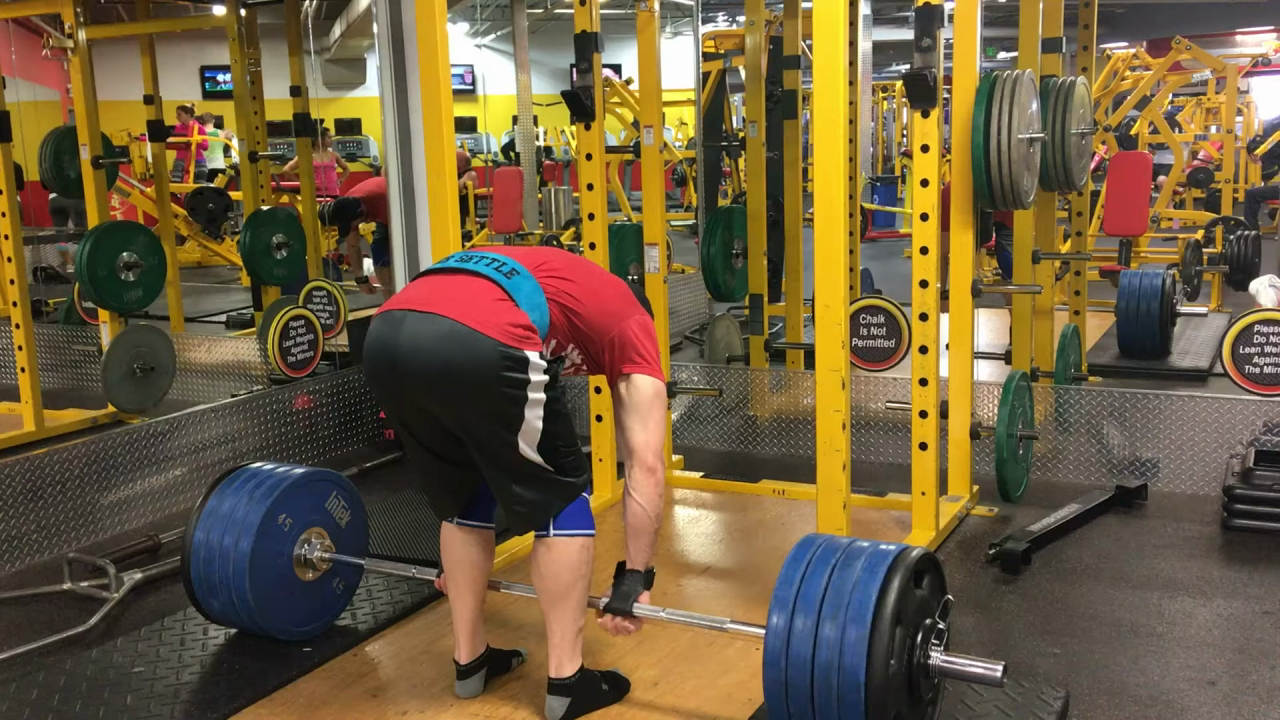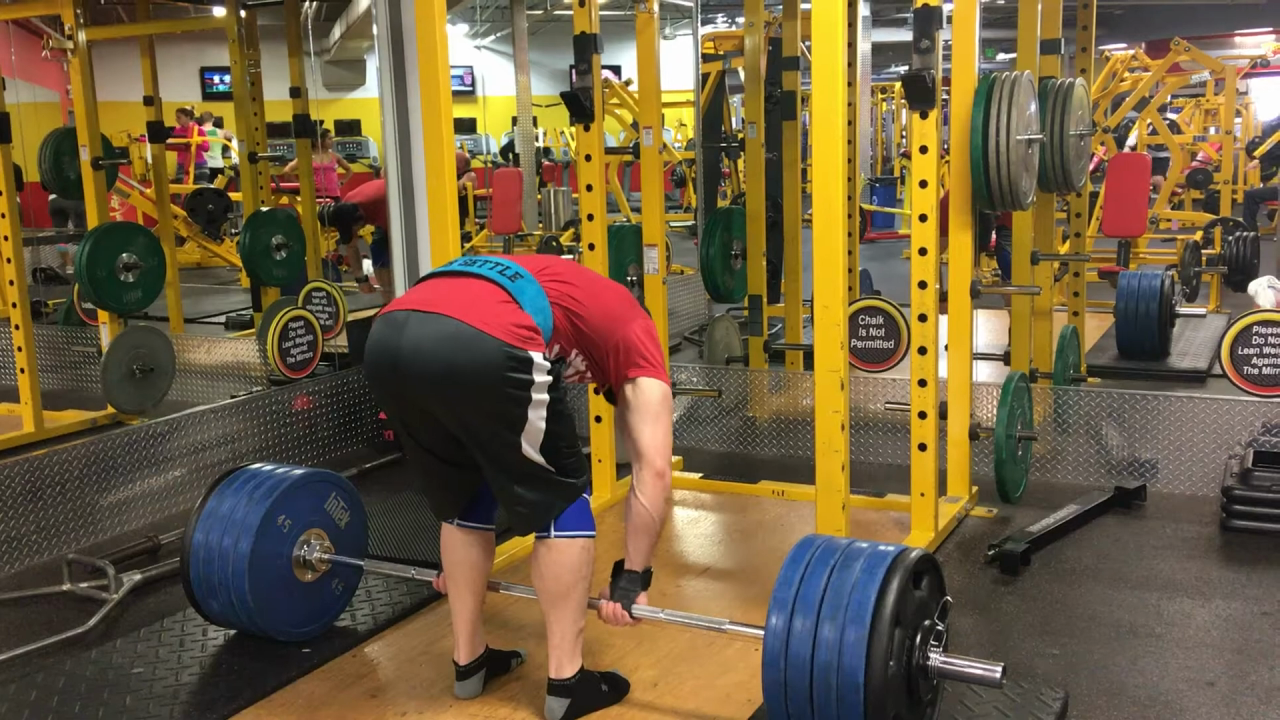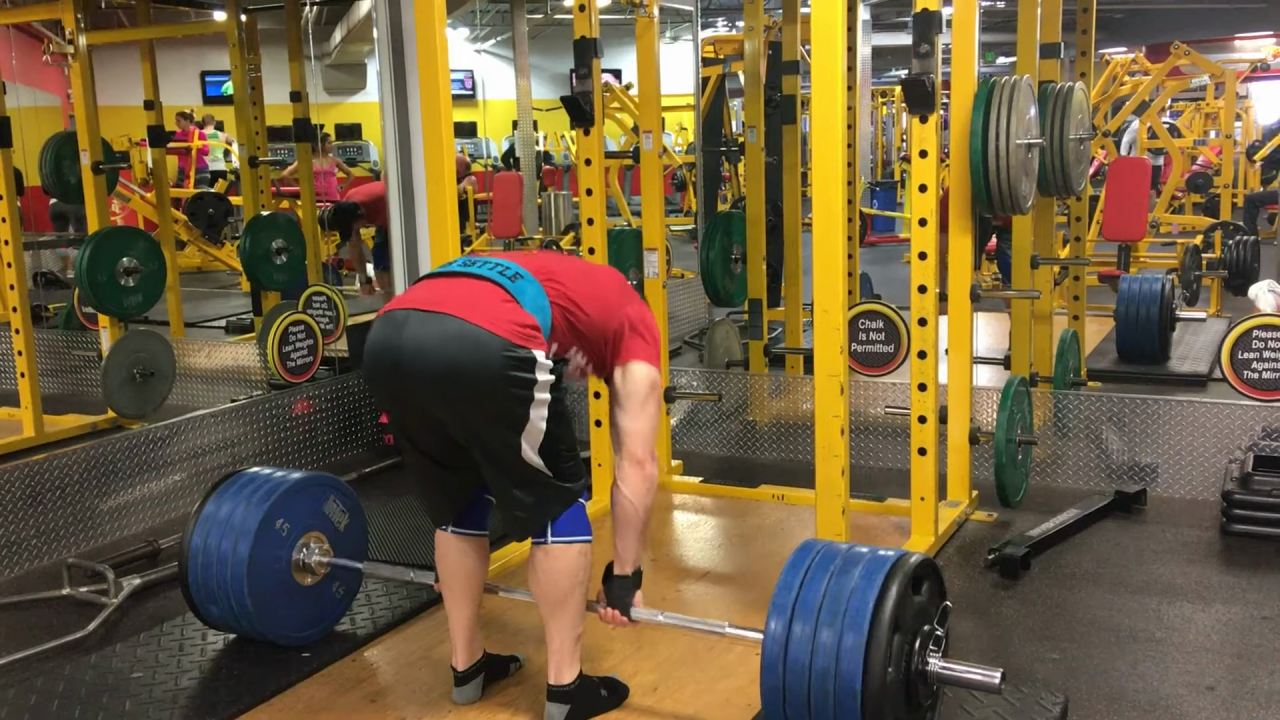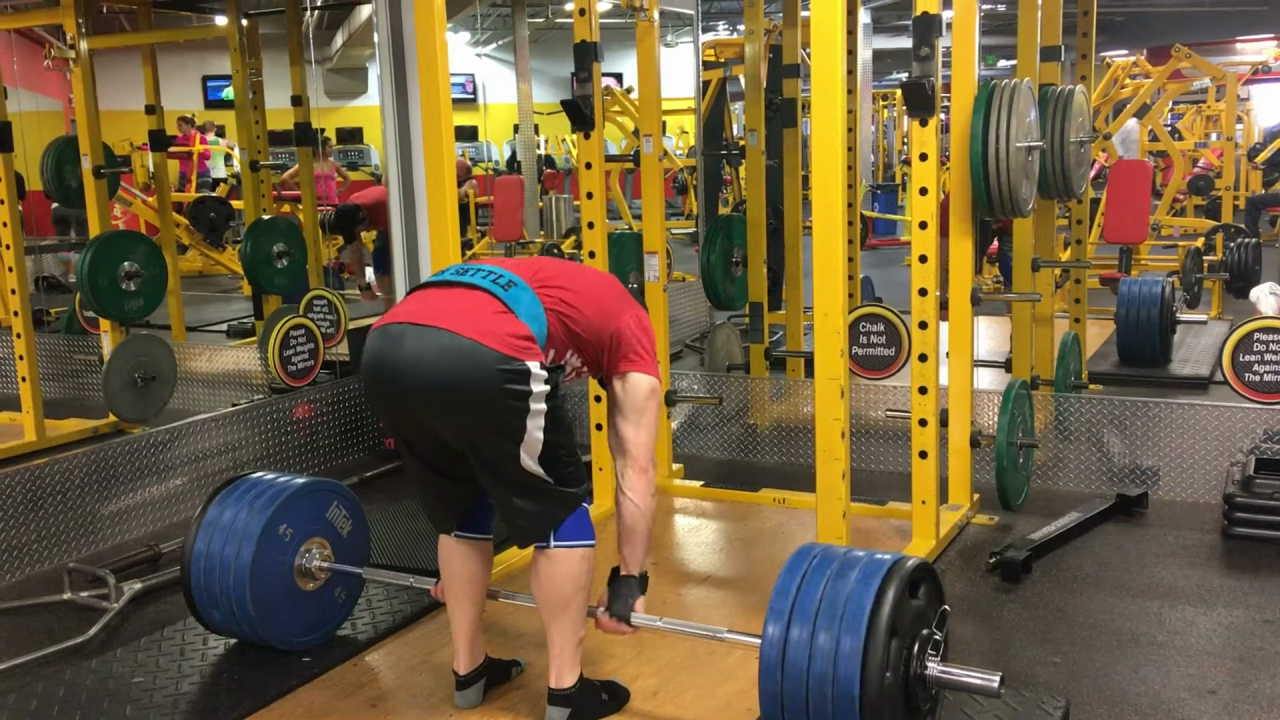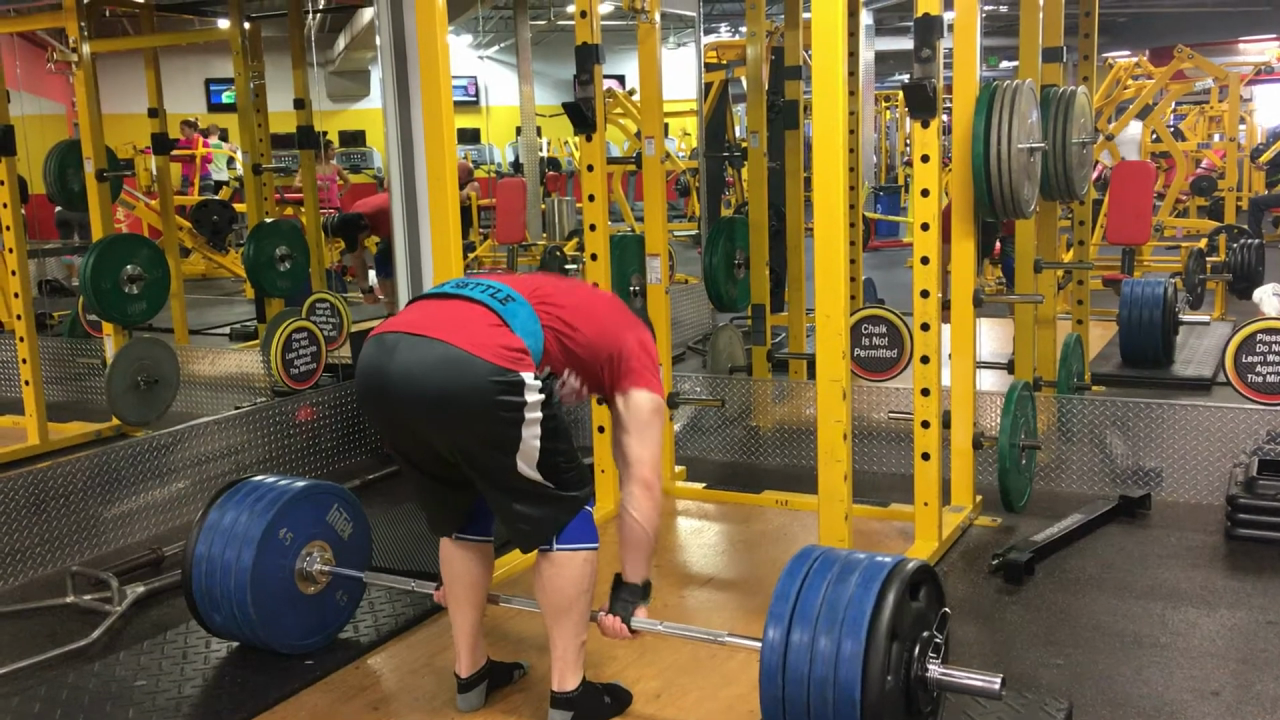
dt=0.3s
person 1, frame 1
right shoulder: (631, 323)
left elbow: (492, 453)
right elbow: (645, 465)
right wrist: (635, 578)
left hip: (386, 335)
right hip: (478, 344)
left knee: (464, 499)
right knee: (561, 501)
left ankle: (470, 660)
right ankle: (567, 681)
person 1, frame 2
right shoulder: (631, 329)
right elbow: (654, 467)
left wrist: (454, 562)
right wrist: (632, 576)
left hip: (388, 337)
right hip: (480, 346)
left knee: (464, 501)
right knee: (561, 503)
left ankle: (468, 661)
right ankle: (566, 683)
person 1, frame 3
right shoulder: (631, 319)
right elbow: (636, 461)
right wrist: (624, 577)
left hip: (388, 336)
right hip: (483, 345)
left knee: (456, 506)
right knee: (557, 507)
left ankle: (467, 666)
person 1, frame 4
right shoulder: (627, 324)
left elbow: (492, 459)
right elbow: (636, 467)
right wrist: (628, 583)
left hip: (384, 348)
right hip: (477, 357)
left knee: (460, 508)
right knee: (561, 511)
left ankle: (468, 670)
person 1, frame 5
right shoulder: (631, 342)
left elbow: (491, 467)
right elbow: (643, 483)
left wrist: (460, 576)
right wrist: (630, 591)
left hip: (379, 359)
right hip: (471, 369)
left knee: (462, 510)
right knee: (565, 515)
left ankle: (470, 674)
